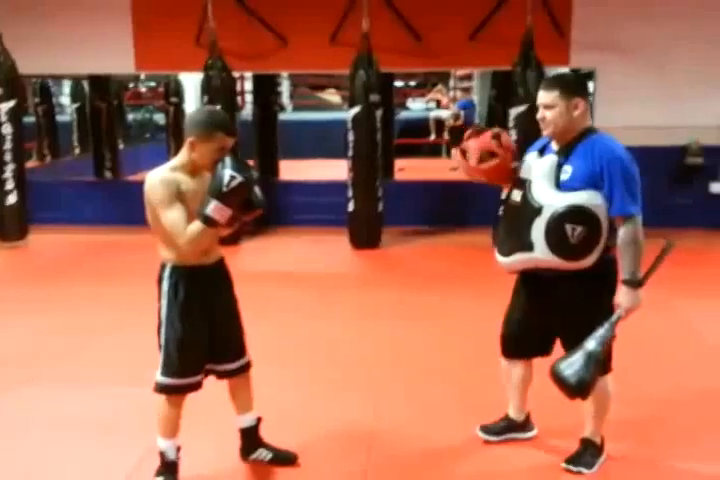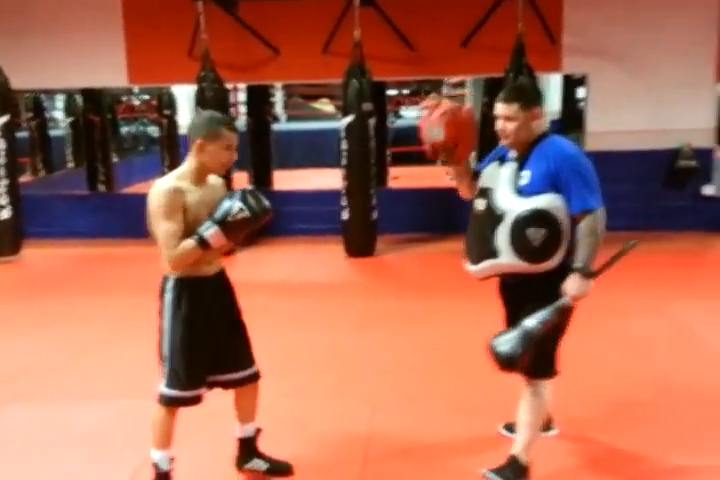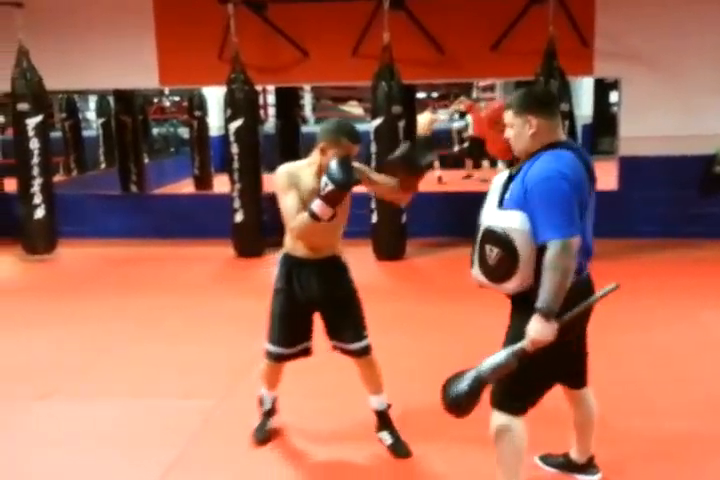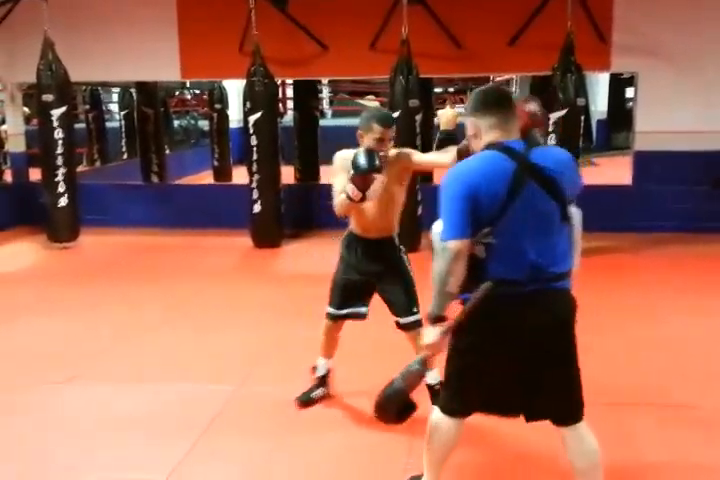
dt=1s
person 1, frame 1
left shoulder: (608, 156)
right shoulder: (539, 148)
left elbow: (630, 224)
left wrist: (630, 283)
left hip: (585, 279)
right hip: (537, 272)
right knee: (514, 344)
left ankle: (593, 441)
right ankle: (517, 419)
person 1, frame 2
left shoulder: (562, 156)
right shoulder: (503, 154)
left elbow: (592, 217)
right elbow: (469, 189)
left wrist: (582, 272)
right wrist: (454, 154)
left hip: (550, 280)
right hip: (514, 276)
left knee: (535, 366)
right knee: (524, 356)
right ankle: (539, 419)
person 1, frame 3
left shoulder: (548, 173)
right shoulder: (566, 159)
left elbow: (563, 247)
left wrist: (546, 313)
left hip: (543, 303)
right hip: (567, 296)
left knee: (505, 405)
right knee: (574, 382)
person 1, frame 4
left shoulder: (464, 175)
right shoulder: (560, 163)
left elbow: (452, 252)
left wrist: (436, 319)
right wrist: (538, 142)
left hip: (495, 311)
right hip: (552, 305)
left knee: (451, 406)
right knee: (570, 418)
person 2, frame 1
left shoulder: (210, 173)
right shoulder: (161, 182)
right elbow: (187, 242)
left wrist: (238, 210)
right wrist: (219, 202)
left hip: (216, 274)
right hip: (182, 282)
left knee: (237, 364)
right knee: (177, 380)
left ankle: (251, 442)
person 2, frame 2
left shoulder: (217, 184)
right shoulder: (167, 192)
right elbow: (173, 258)
left wrist: (242, 223)
right wrist: (217, 226)
left hip: (219, 286)
right hip: (185, 294)
left knee: (246, 376)
right knee: (175, 392)
person 2, frame 3
left shoulder: (352, 172)
right shoulder: (288, 174)
left elbow: (399, 195)
right elbow: (297, 229)
right wrist: (326, 200)
left hip: (332, 269)
right hip: (294, 270)
left knee: (361, 351)
right knee: (277, 354)
left ankle: (383, 422)
right ankle: (268, 410)
person 2, frame 4
left shoulder: (402, 160)
right shoulder: (343, 160)
left elbow: (442, 158)
right elbow: (340, 208)
right wrist: (357, 184)
left hip: (389, 250)
right hip: (356, 248)
left knee: (412, 324)
right knee: (334, 319)
left ankle: (437, 389)
right ankle: (321, 380)
